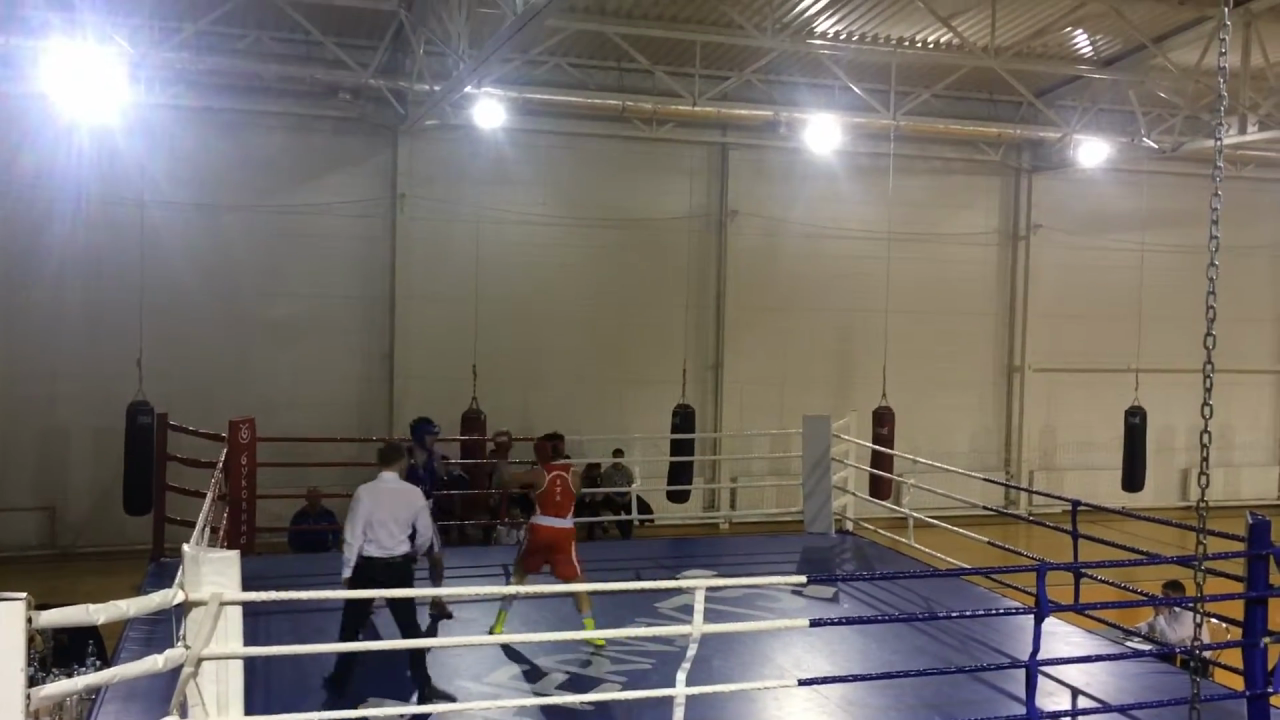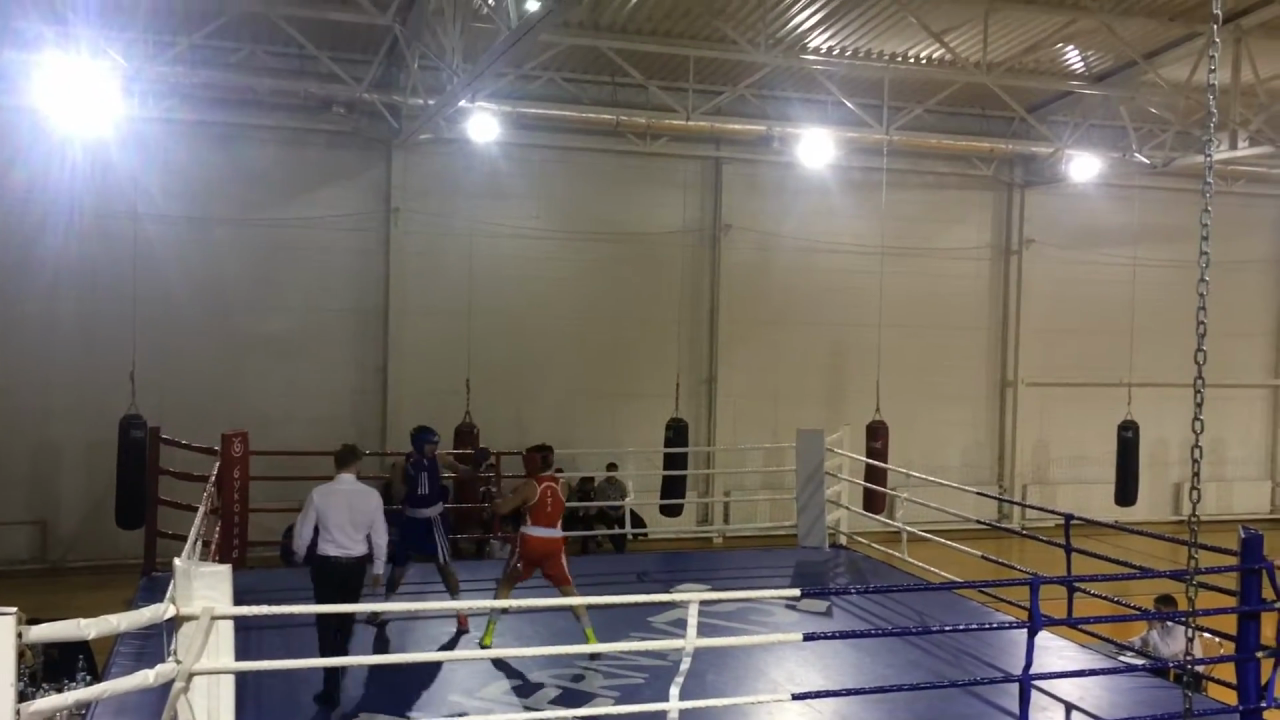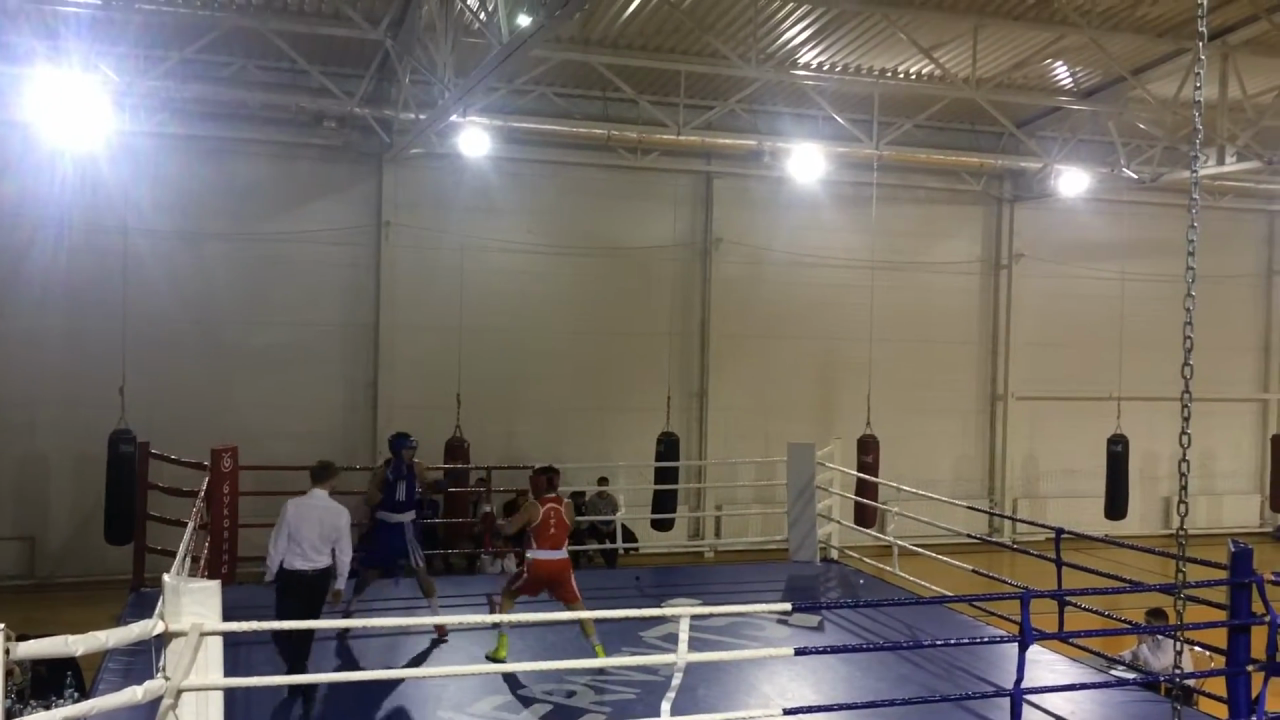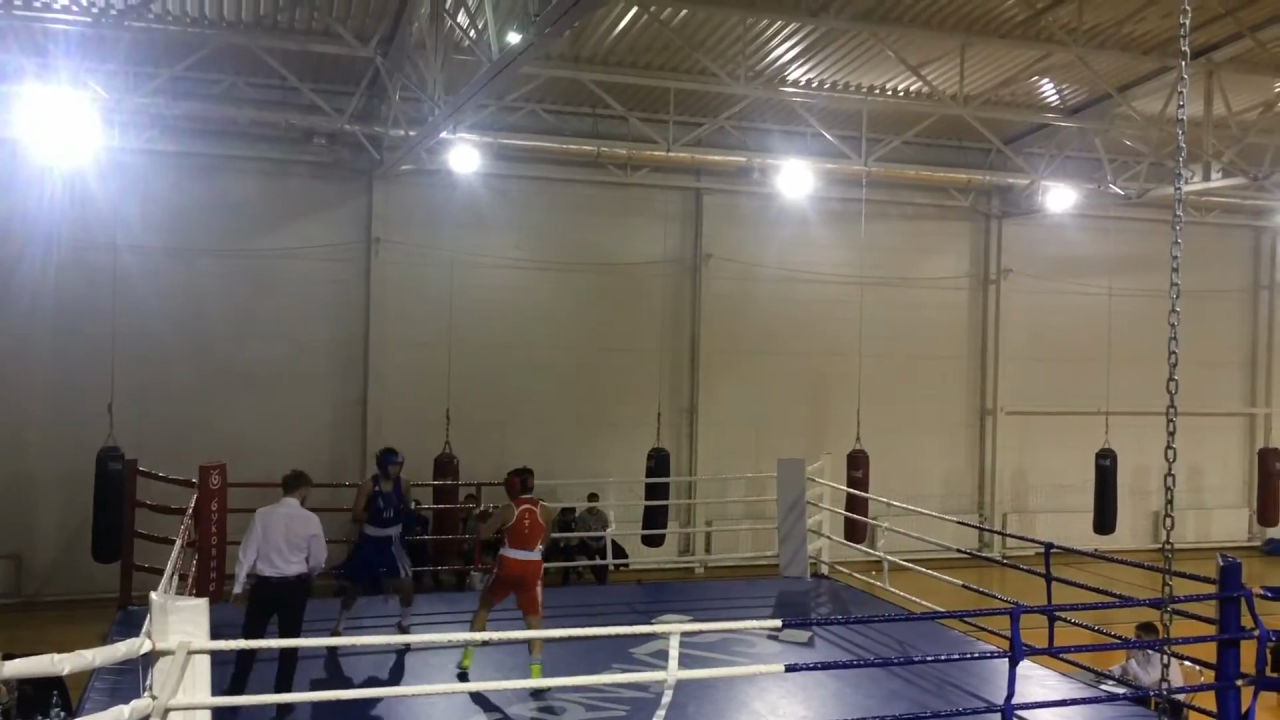
dt=0.3s
person 1, frame 1
left shoulder: (365, 492)
right shoulder: (414, 494)
left elbow: (353, 535)
right elbow: (425, 534)
left wrist: (347, 571)
right wrist: (415, 553)
left hip: (369, 566)
right hip: (400, 565)
left knee: (352, 624)
right knee: (409, 627)
left ankle: (339, 681)
right ankle: (425, 687)
person 1, frame 2
left shoulder: (319, 494)
right shoulder: (371, 495)
left elbow: (303, 532)
right elbow: (380, 536)
left wrist: (299, 556)
right wrist: (378, 568)
left hip: (326, 565)
right hip: (357, 565)
left knee: (327, 625)
right knee: (345, 621)
left ankle: (331, 691)
right ankle: (337, 665)
person 1, frame 3
left shoulder: (292, 506)
right shoulder: (340, 512)
left elbow: (277, 546)
right elbow: (344, 553)
left wrist: (271, 575)
right wrist: (339, 584)
left hip: (292, 577)
right hip: (320, 577)
left knee: (285, 635)
right knee: (305, 634)
left ankle: (303, 684)
right ankle: (298, 683)
person 1, frame 4
left shoulder: (263, 515)
right shoulder: (310, 520)
left elbow: (247, 553)
right elbow: (319, 559)
left wrist: (238, 585)
right wrist: (308, 573)
left hip: (264, 584)
right hip: (294, 586)
left knee: (250, 639)
right knee: (289, 644)
left ankle: (236, 691)
person 2, frame 1
left shoulder: (538, 473)
right shoulder: (574, 475)
left elbow: (507, 480)
left wrist: (500, 460)
left hip: (539, 531)
right hip: (564, 534)
left knee: (519, 575)
right knee: (577, 583)
left ankle: (499, 624)
right ankle: (590, 631)
person 2, frame 2
left shoulder: (528, 486)
right shoulder: (561, 485)
left elbow: (502, 509)
left wrist: (496, 498)
left hip: (530, 543)
right hip: (554, 544)
left knee: (505, 586)
right knee: (568, 591)
left ankle: (488, 637)
right ankle: (591, 637)
person 2, frame 3
left shoulder: (532, 507)
right shoulder: (567, 506)
left elbow: (508, 529)
left hip: (536, 565)
right hip: (561, 565)
left knee: (507, 595)
right knee: (578, 608)
left ankle: (501, 648)
right ankle: (600, 654)
person 2, frame 4
left shoulder: (508, 509)
right shoulder: (544, 509)
left elbow: (483, 533)
right elbow: (545, 540)
left hip: (508, 564)
right hip: (532, 567)
left knee: (483, 608)
right knee: (533, 622)
left ankle: (466, 657)
right ankle: (536, 673)
person 3, frame 1
left shoulder: (433, 455)
right shoulder: (405, 457)
left elbow: (438, 480)
right wrist: (417, 479)
left knee: (437, 559)
left ankle: (436, 599)
person 3, frame 2
left shoulder: (439, 459)
right shoulder: (404, 463)
left elbow: (465, 472)
right elbow: (398, 494)
right wrist: (411, 476)
left hip: (433, 520)
right hip: (410, 521)
left knee: (444, 568)
right knee: (398, 570)
left ankle: (461, 612)
person 3, frame 3
left shoulder: (416, 468)
right shoulder: (382, 469)
left elbow: (427, 489)
right elbow: (370, 501)
right wrist: (389, 482)
left hip: (405, 526)
right hip: (382, 525)
left knee: (420, 571)
right knee: (369, 573)
left ankle: (437, 617)
right ankle: (350, 608)
person 3, frame 4
left shoulder: (403, 484)
right shoulder: (368, 487)
left elbow: (408, 506)
right elbow: (357, 518)
left wrist: (409, 514)
right wrist: (375, 511)
left hip: (392, 540)
right hip: (369, 540)
left knee: (406, 585)
right knee: (353, 587)
left ankle: (404, 623)
right ankle: (339, 626)
